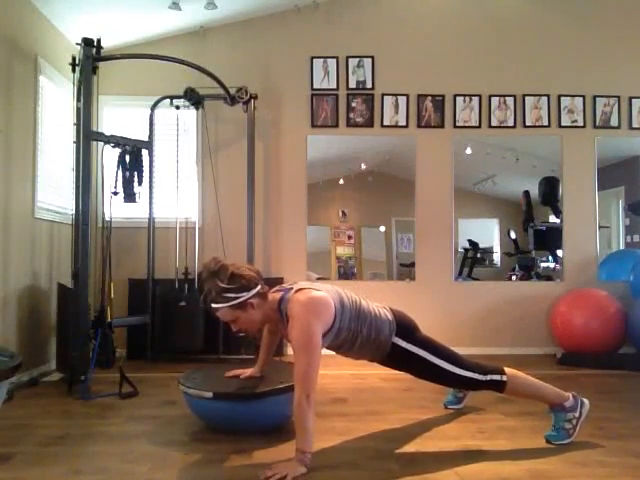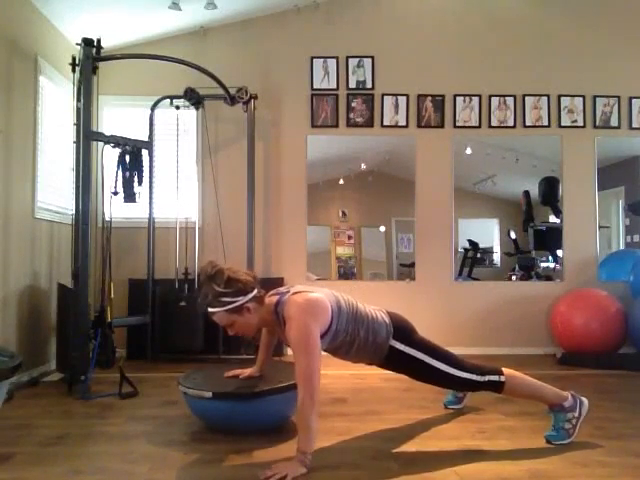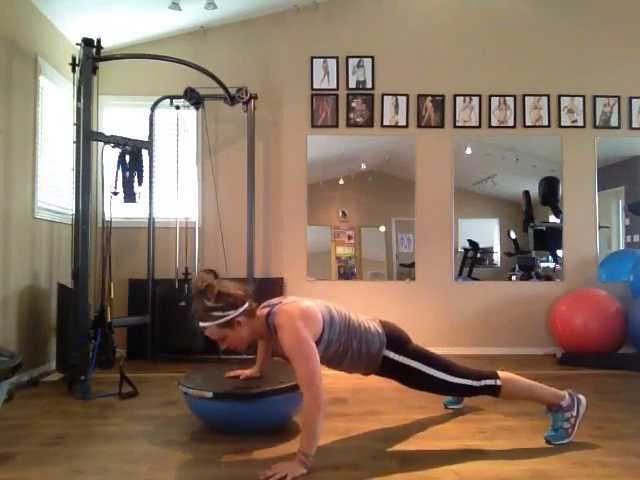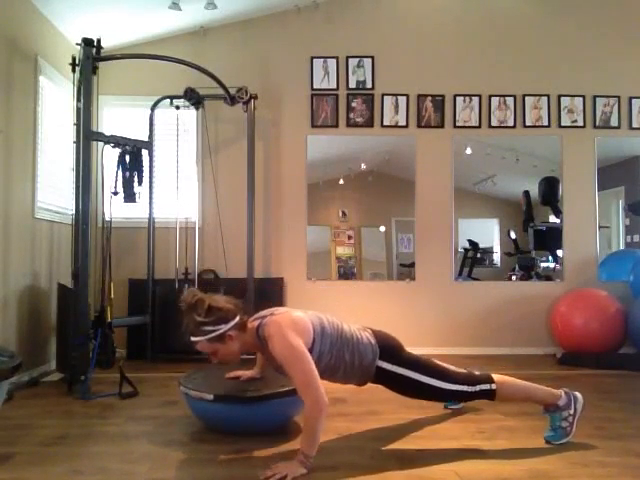
dt=0.2s
person 1, frame 1
left shoulder: (303, 312)
right shoulder: (274, 299)
left elbow: (305, 395)
right elbow: (273, 328)
right wrist: (258, 368)
left hip: (394, 337)
right hip: (379, 332)
left knee: (479, 375)
left ankle: (568, 403)
right ankle: (461, 390)
person 1, frame 2
left shoulder: (299, 315)
right shoulder: (270, 303)
left elbow: (309, 396)
right elbow: (270, 329)
right wrist: (258, 367)
left hip: (391, 339)
right hip: (376, 334)
left knee: (478, 376)
left ankle: (567, 402)
right ankle: (459, 392)
person 1, frame 3
left shoulder: (289, 325)
right shoulder: (262, 314)
left elbow: (315, 399)
right wrist: (257, 368)
left hip: (385, 350)
right hip: (372, 342)
left knee: (473, 381)
left ankle: (564, 401)
right ankle: (460, 394)
person 1, frame 4
left shoulder: (279, 336)
right shoulder: (256, 325)
left elbow: (318, 403)
right wrist: (258, 369)
left hip: (378, 360)
right hip: (365, 348)
left knee: (474, 388)
right knee: (424, 369)
left ankle: (560, 400)
right ankle: (462, 371)
